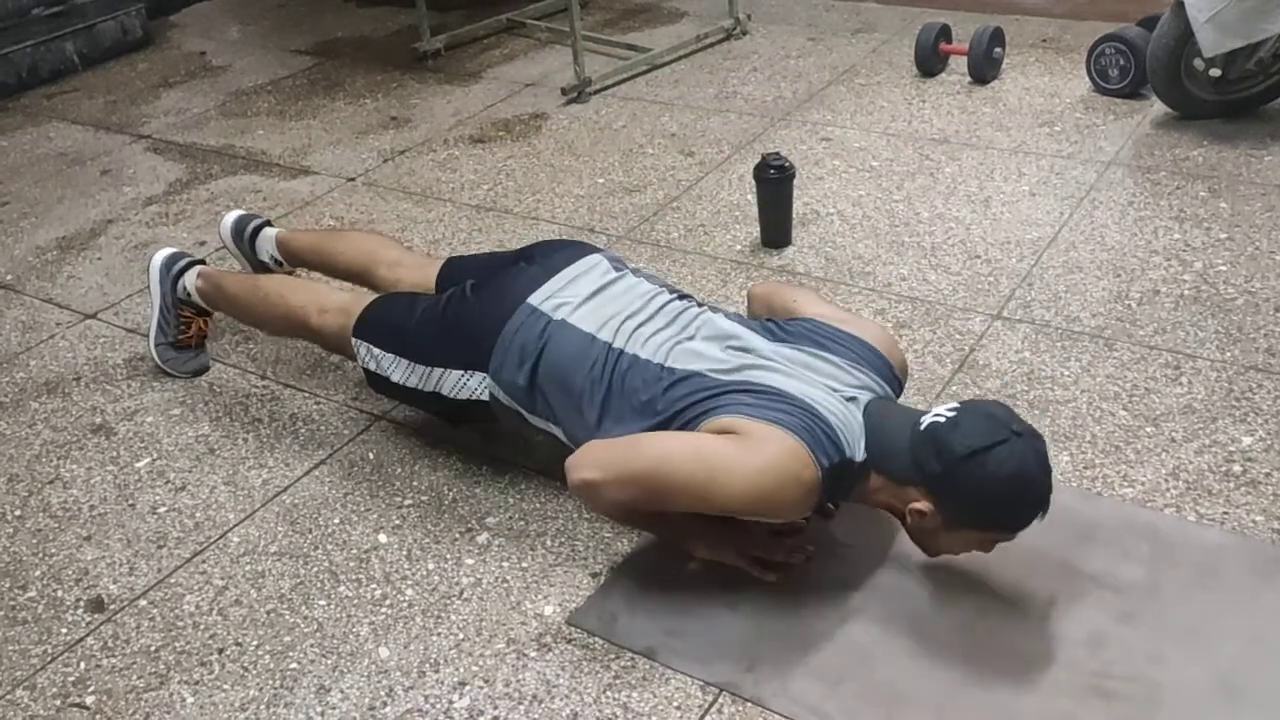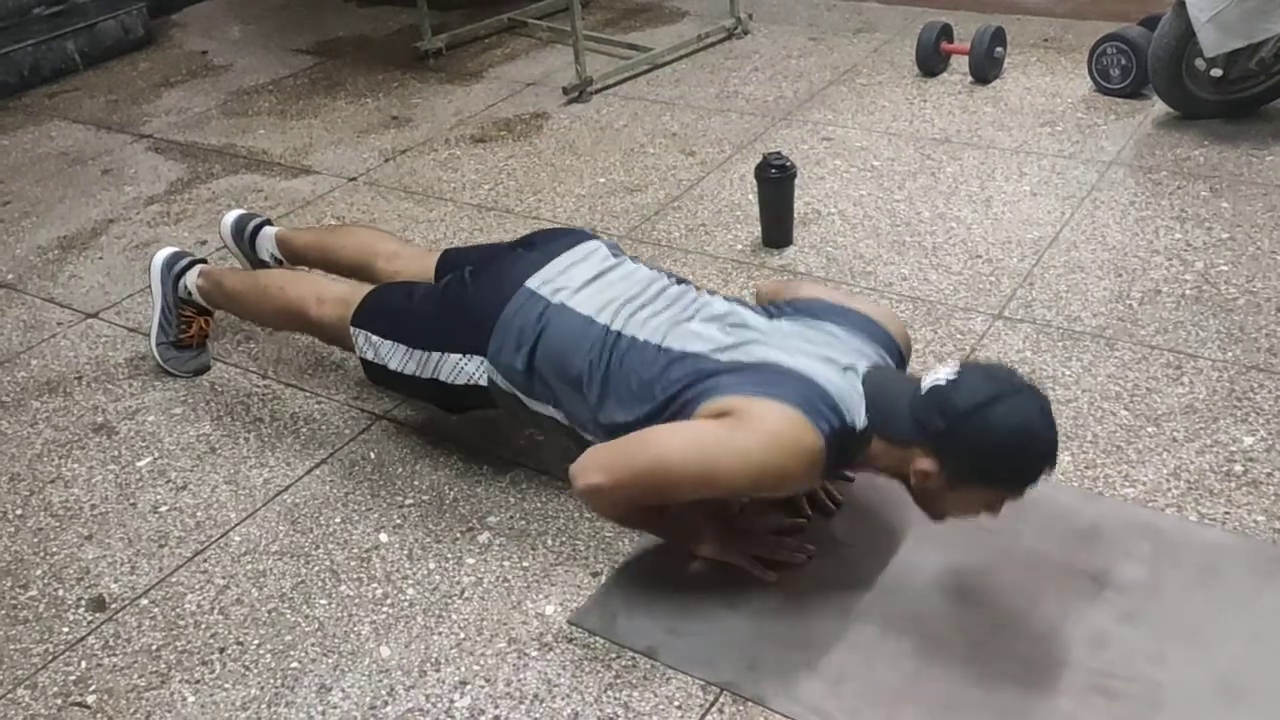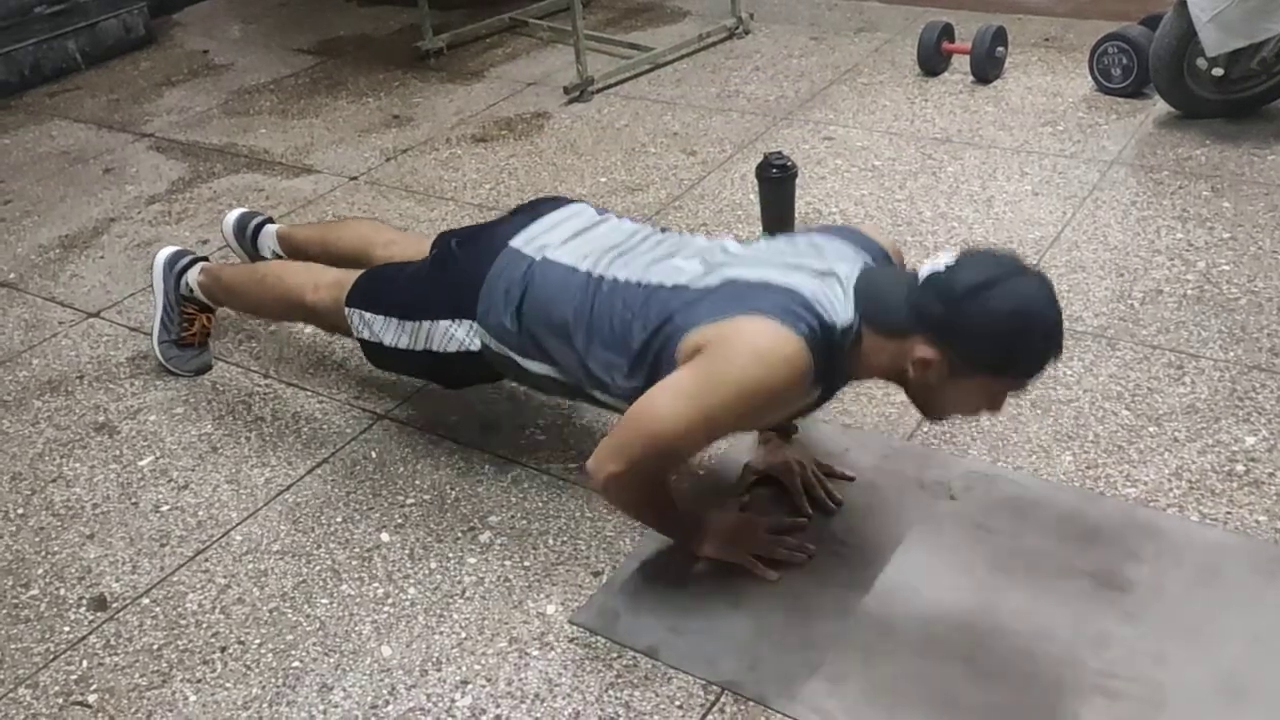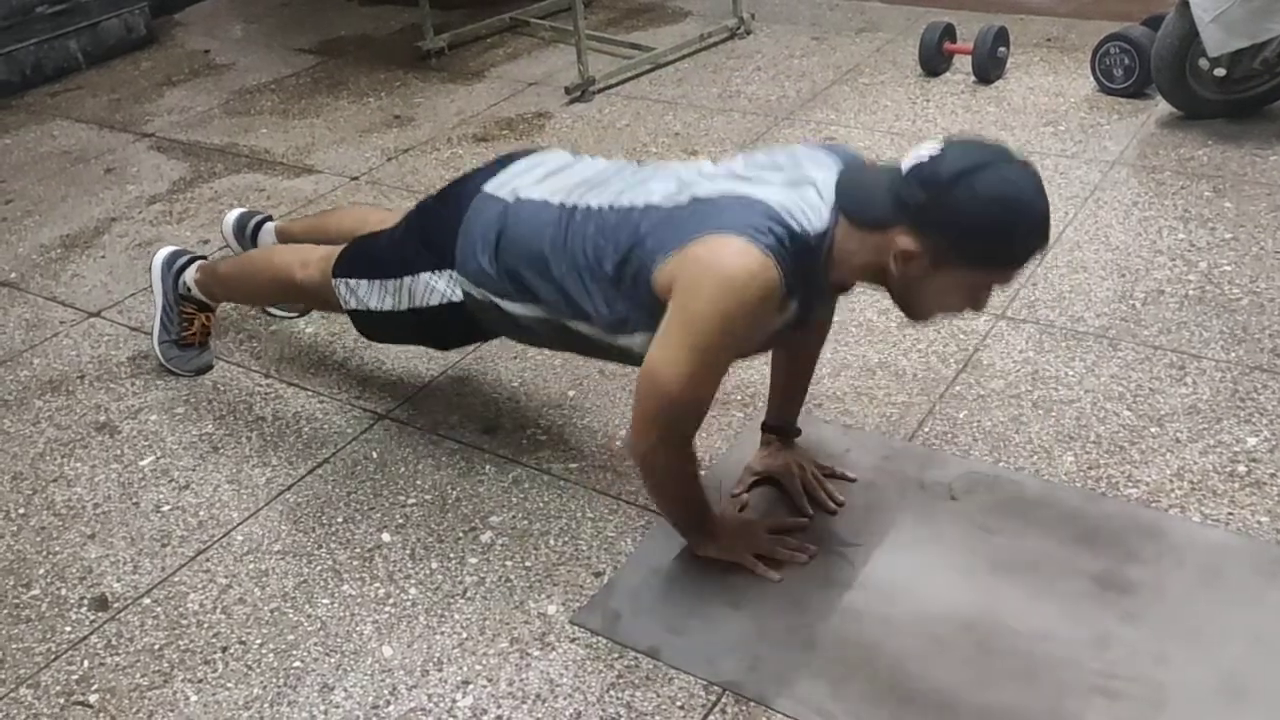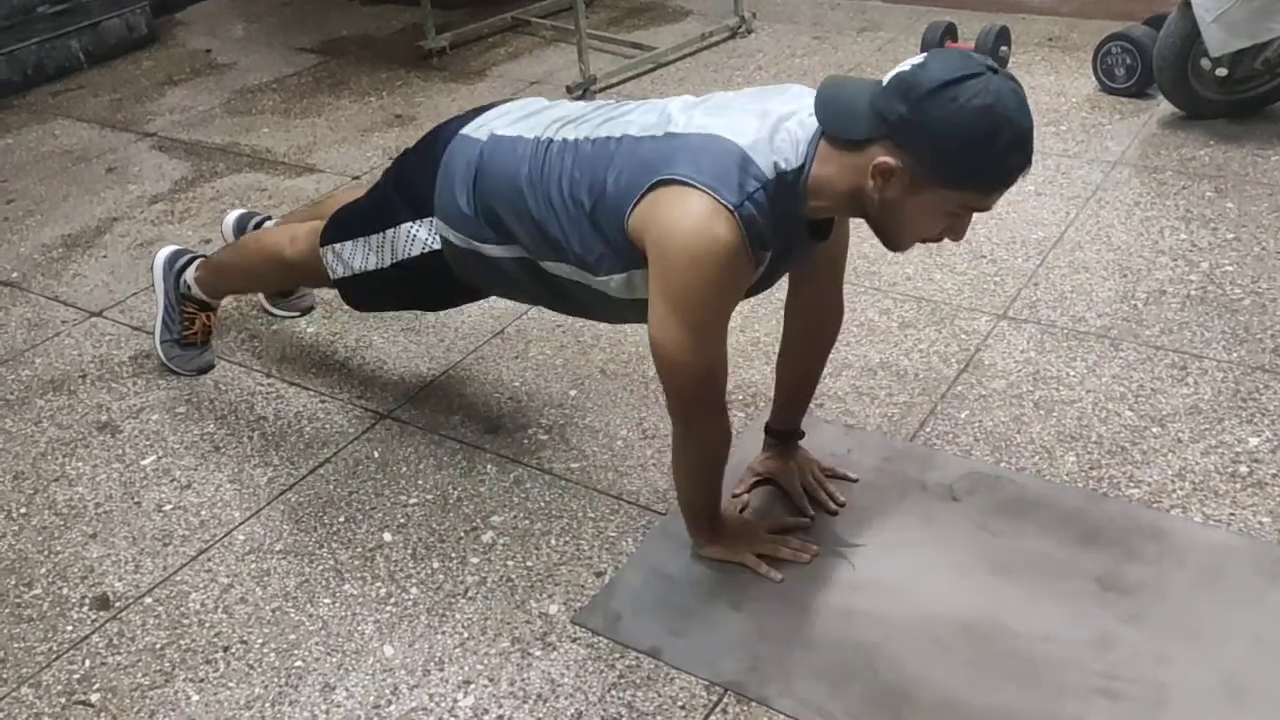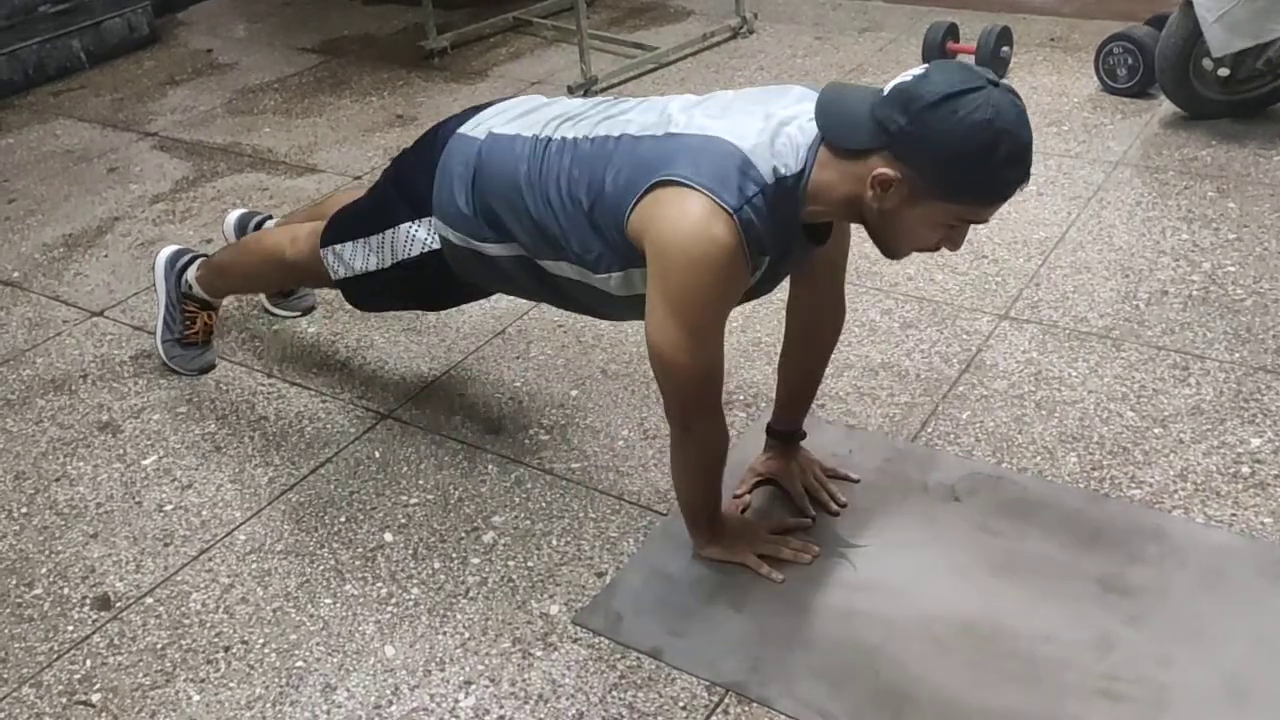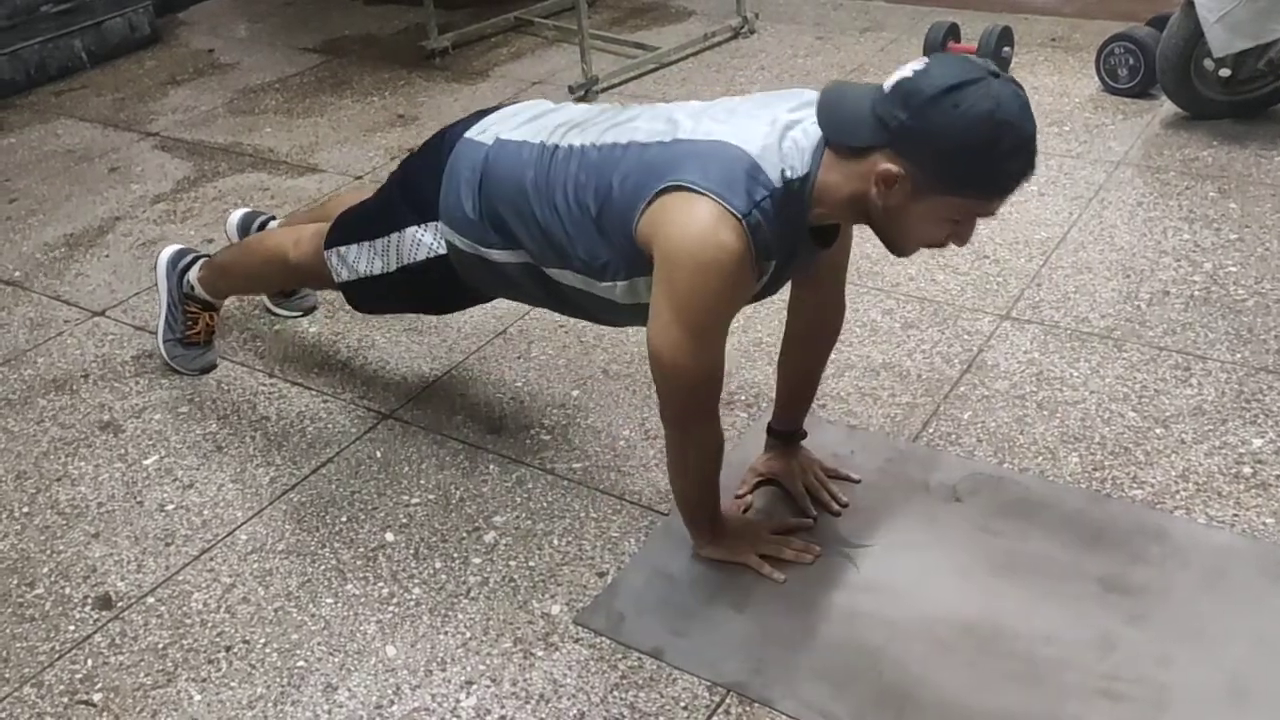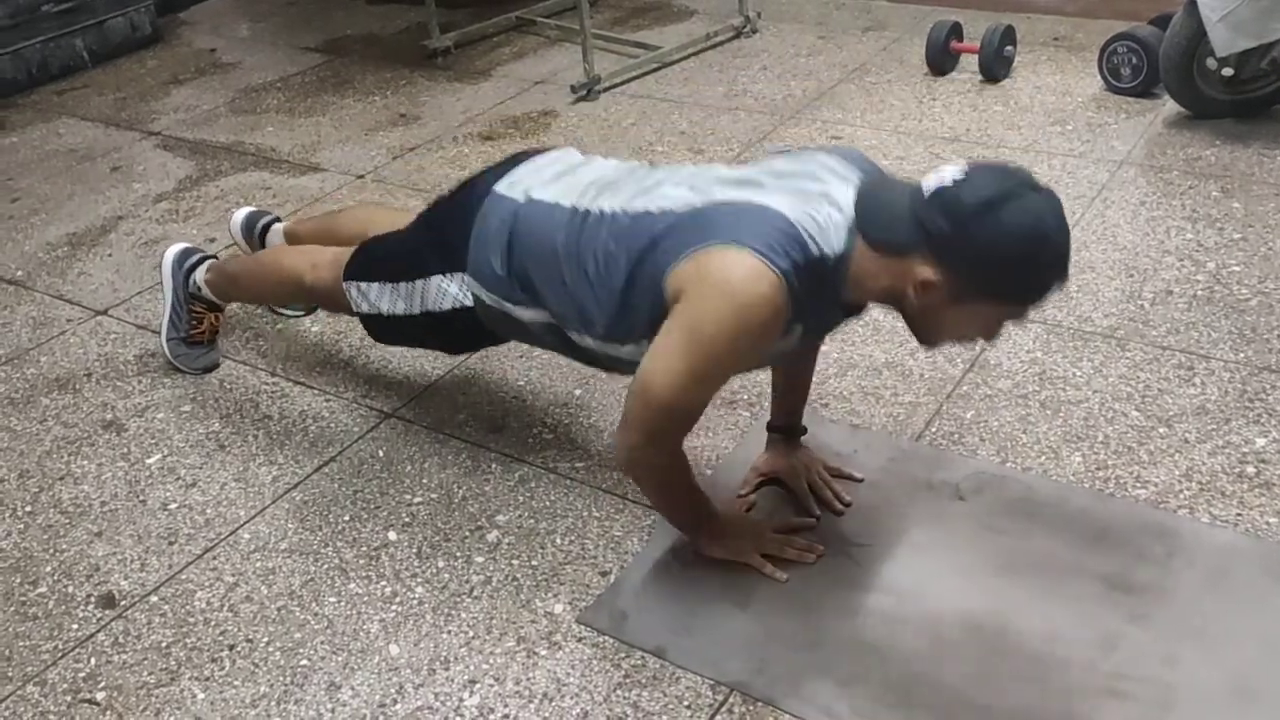
dt=0.2s
person 1, frame 1
left shoulder: (876, 358)
right shoulder: (783, 475)
left elbow: (768, 293)
right elbow: (591, 470)
right wrist: (705, 536)
left hip: (583, 281)
right hip: (516, 347)
left knee: (411, 276)
right knee: (343, 322)
left ankle: (265, 237)
right ankle: (192, 282)
person 1, frame 2
left shoulder: (883, 342)
right shoulder: (785, 430)
right elbow: (596, 475)
right wrist: (701, 532)
left hip: (581, 269)
right hip: (512, 334)
left knee: (406, 271)
right knee: (342, 312)
left ankle: (265, 235)
right ankle: (193, 282)
person 1, frame 3
left shoulder: (876, 268)
right shoulder: (773, 353)
right elbow: (612, 467)
left wrist: (778, 438)
right wrist: (700, 535)
left hip: (571, 237)
right hip: (503, 301)
left knee: (404, 252)
right knee: (340, 301)
left ankle: (267, 234)
right ankle: (195, 281)
person 1, frame 4
left shoulder: (856, 190)
right shoulder: (742, 272)
left elbow: (806, 307)
right elbow: (653, 438)
left wrist: (781, 439)
right wrist: (709, 532)
left hip: (549, 194)
right hip: (483, 249)
left knee: (387, 234)
right knee: (336, 282)
left ankle: (265, 231)
right ankle: (192, 281)
person 1, frame 5
left shoulder: (839, 134)
right shoulder: (708, 224)
left elbow: (817, 301)
right elbow: (696, 410)
left wrist: (785, 444)
right wrist: (711, 532)
left hip: (533, 149)
right hip: (465, 195)
left knee: (358, 222)
right knee: (321, 253)
left ankle: (260, 222)
right ankle: (193, 280)
person 1, frame 6
left shoulder: (839, 137)
right shoulder: (706, 225)
left elbow: (818, 303)
right elbow: (693, 412)
left wrist: (786, 443)
right wrist: (712, 531)
left hip: (532, 144)
right hip: (464, 192)
left knee: (364, 223)
right knee: (323, 256)
left ankle: (262, 224)
right ankle: (196, 276)
person 1, frame 7
left shoulder: (842, 132)
right shoulder: (714, 233)
left elbow: (819, 293)
right elbow: (689, 414)
left wrist: (787, 443)
right wrist: (714, 530)
left hip: (536, 146)
right hip: (470, 199)
left knee: (367, 220)
right knee: (324, 257)
left ankle: (267, 222)
right ankle: (197, 276)
person 1, frame 8
left shoulder: (870, 190)
right shoulder: (754, 291)
right elbow: (642, 440)
left wrist: (787, 437)
right wrist: (712, 531)
left hip: (562, 190)
right hip: (497, 250)
left knee: (403, 235)
right knee: (342, 279)
left ankle: (275, 229)
right ankle: (205, 276)
